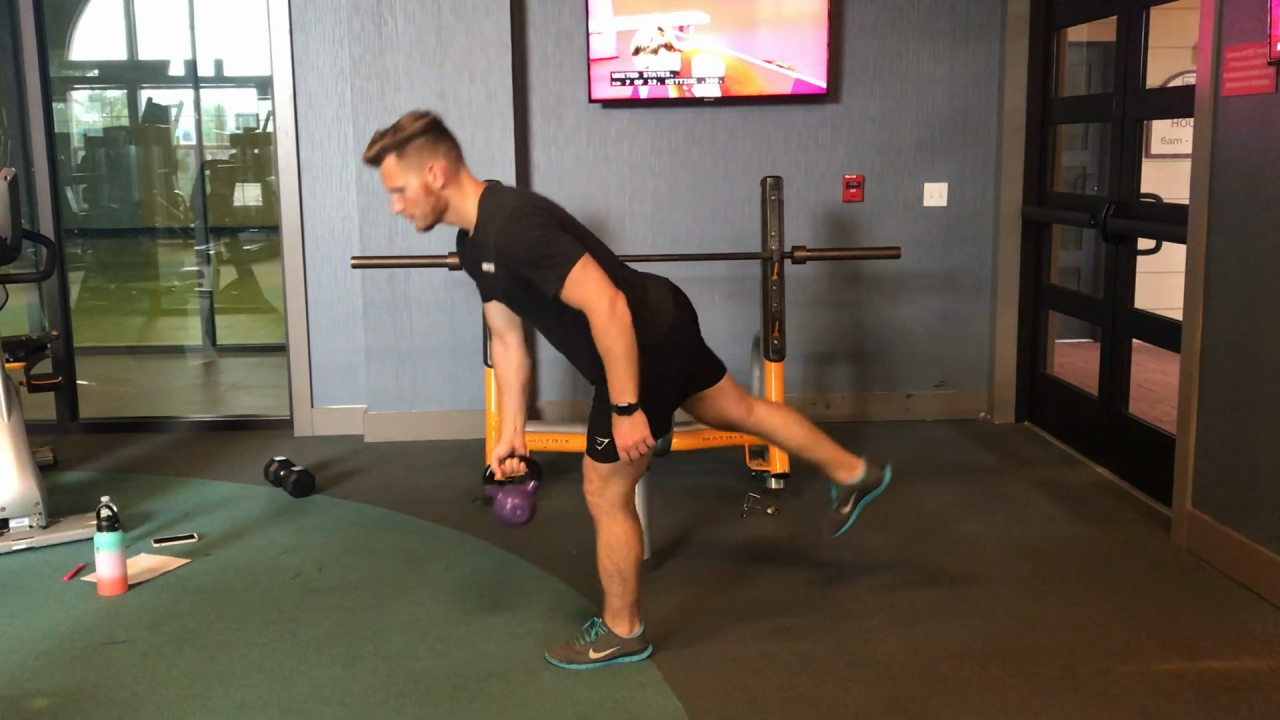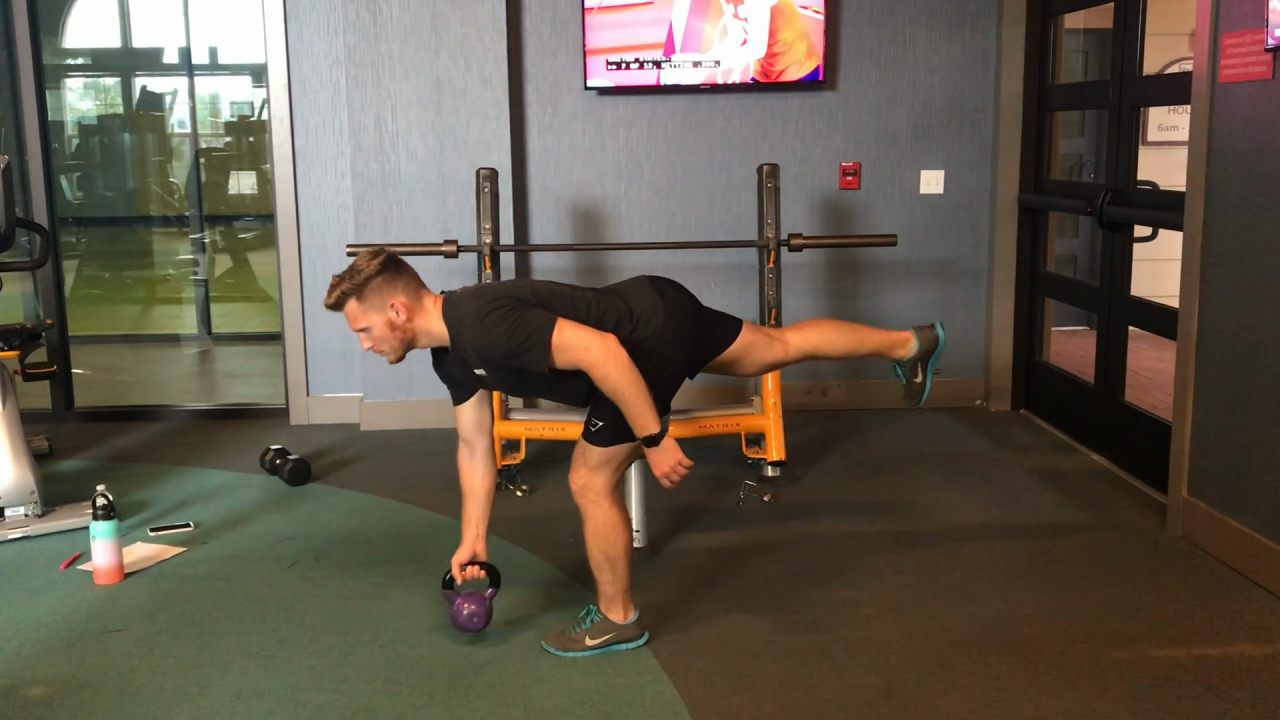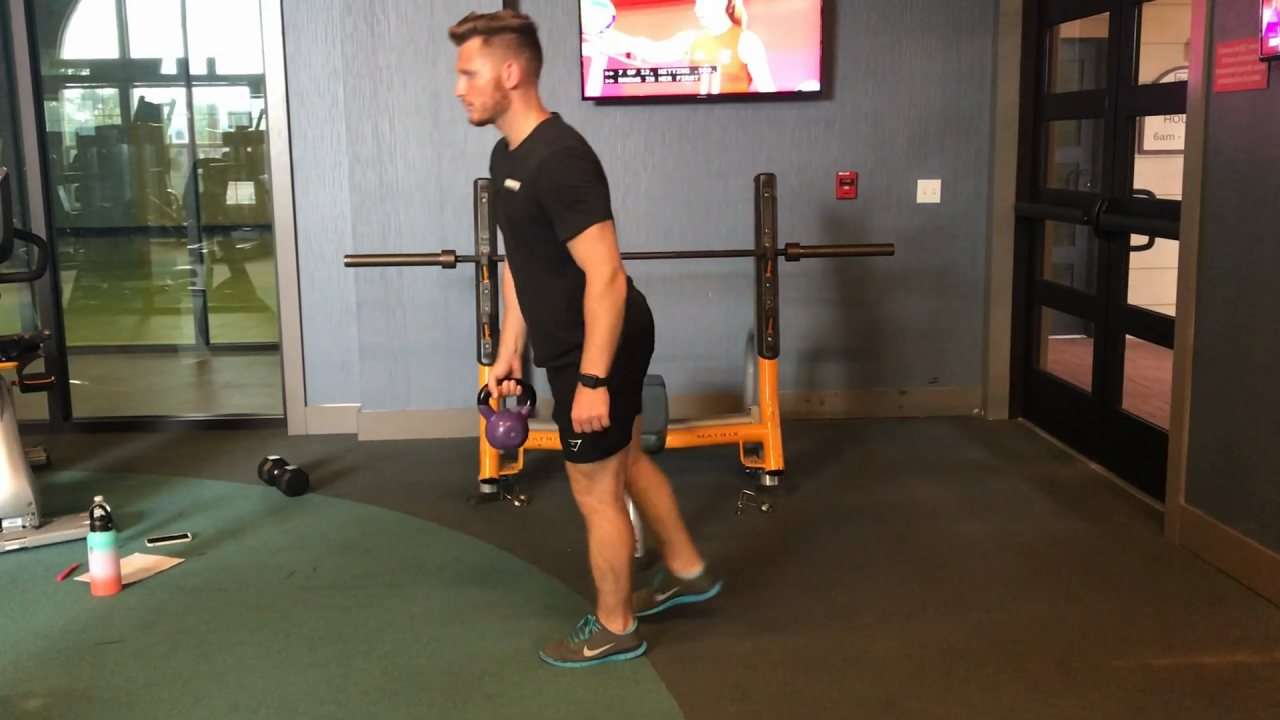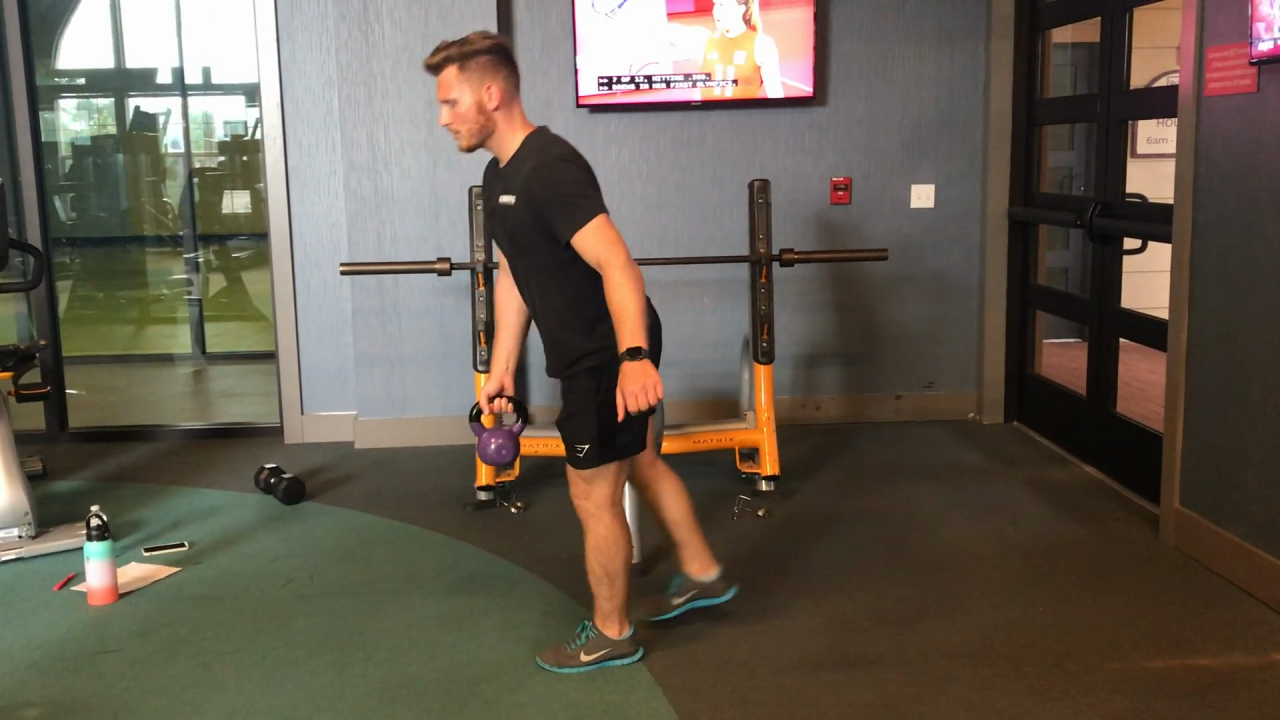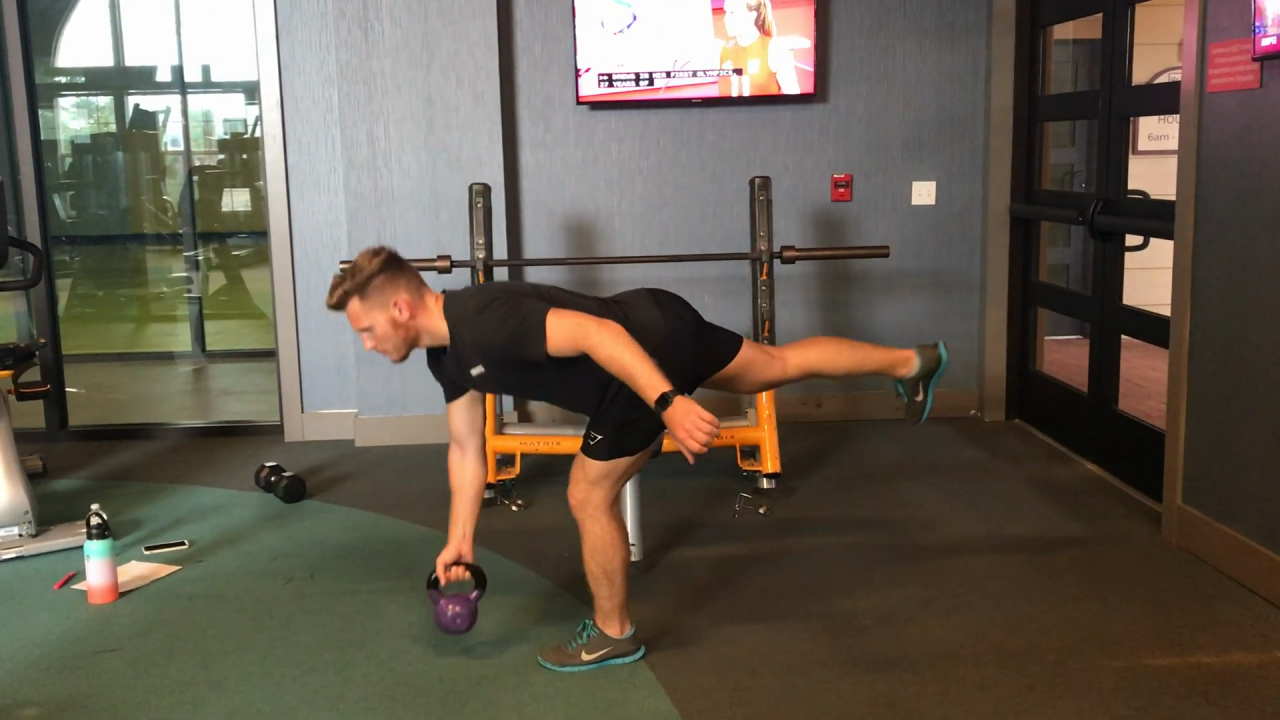
dt=1s
person 1, frame 1
left shoulder: (513, 226)
right shoulder: (474, 240)
left elbow: (608, 307)
right elbow: (507, 339)
left wrist: (625, 410)
right wrist: (511, 432)
left hip: (646, 339)
right hip: (659, 326)
left knee: (605, 491)
right knee: (737, 408)
left ankle: (621, 633)
right ankle: (850, 473)
person 1, frame 2
left shoulder: (485, 327)
right shoulder: (452, 351)
left elbow: (603, 352)
right elbow: (474, 448)
left wrist: (654, 439)
right wrist: (472, 541)
left hip: (650, 334)
right hip: (658, 308)
left knee: (590, 480)
right knee: (777, 347)
left ankle: (616, 619)
right ankle: (907, 345)
person 1, frame 3
left shoulder: (559, 159)
right shoulder: (509, 154)
left elbow: (605, 277)
right elbow: (519, 264)
left wrist: (593, 380)
right wrist: (509, 353)
left hip: (599, 346)
right hip: (583, 343)
left knee: (596, 492)
right knee: (627, 460)
left ankle: (615, 629)
right ankle: (686, 570)
person 1, frame 4
left shoulder: (550, 169)
right shoulder: (500, 175)
left elbow: (618, 267)
right elbow: (511, 276)
left wrist: (634, 356)
right wrist: (501, 370)
left hip: (606, 358)
right hip: (591, 351)
left knee: (594, 497)
right knee: (640, 463)
left ankle: (611, 634)
right ankle: (701, 572)
person 1, frame 5
left shoulder: (485, 323)
right shoulder: (448, 353)
left elbow: (599, 334)
right elbow: (466, 448)
left wrist: (668, 404)
right wrist: (459, 542)
left hip: (653, 343)
right hip: (660, 327)
left knee: (589, 494)
right knee: (776, 364)
left ankle: (612, 634)
right ankle: (910, 364)
